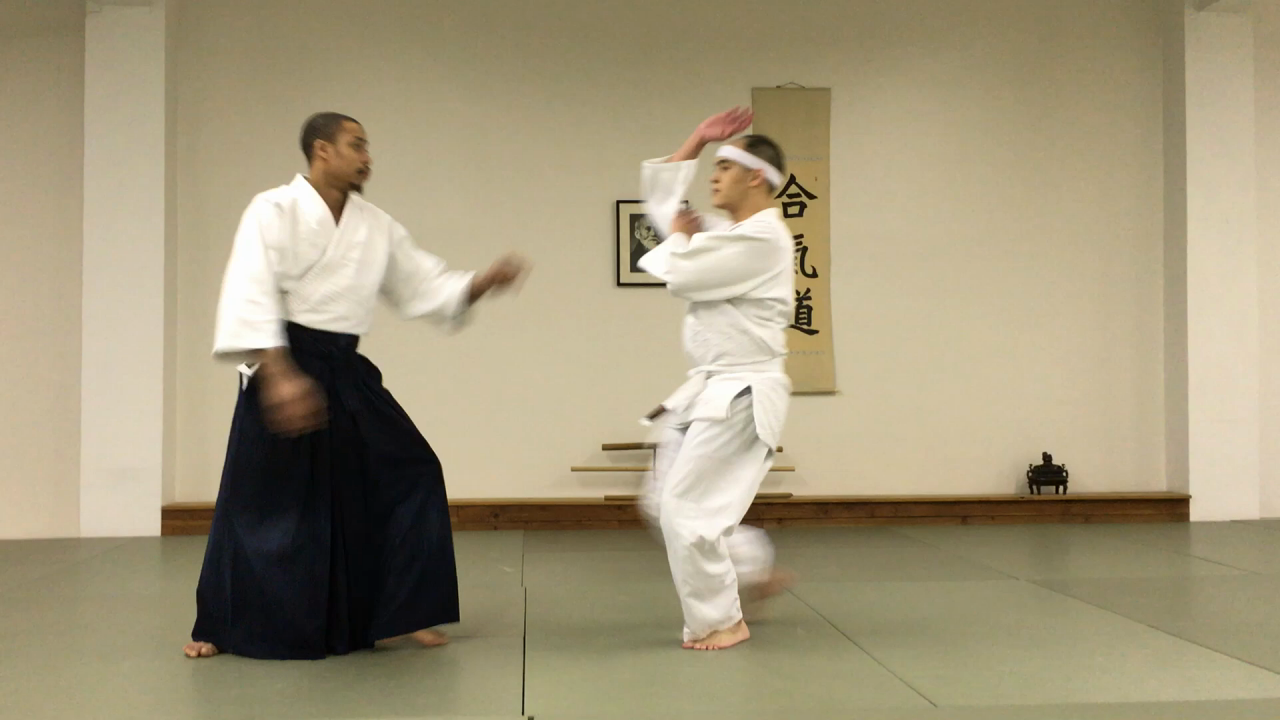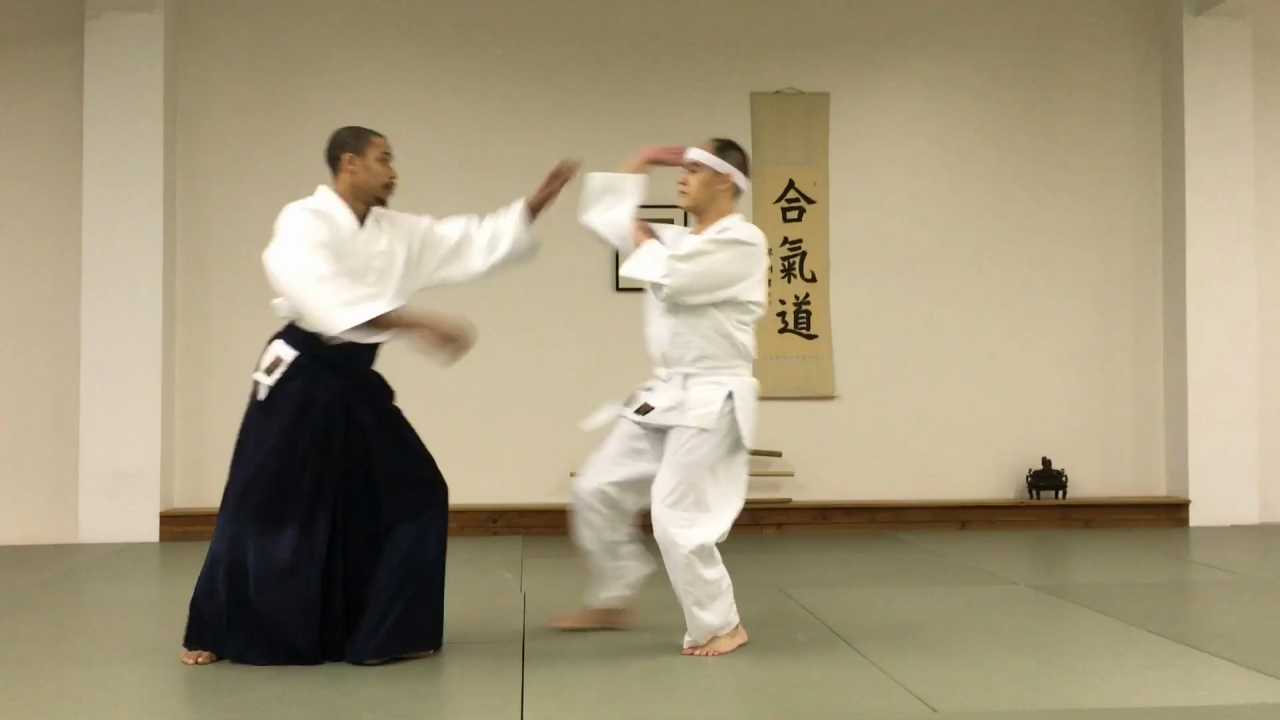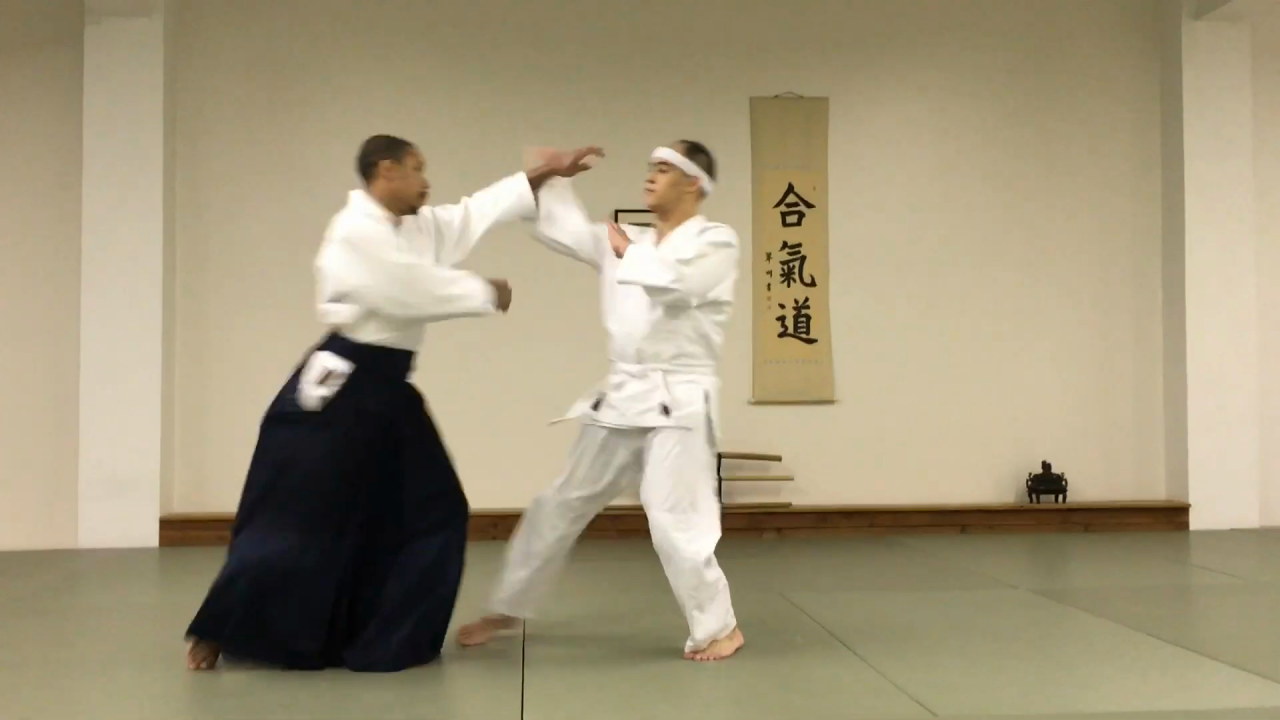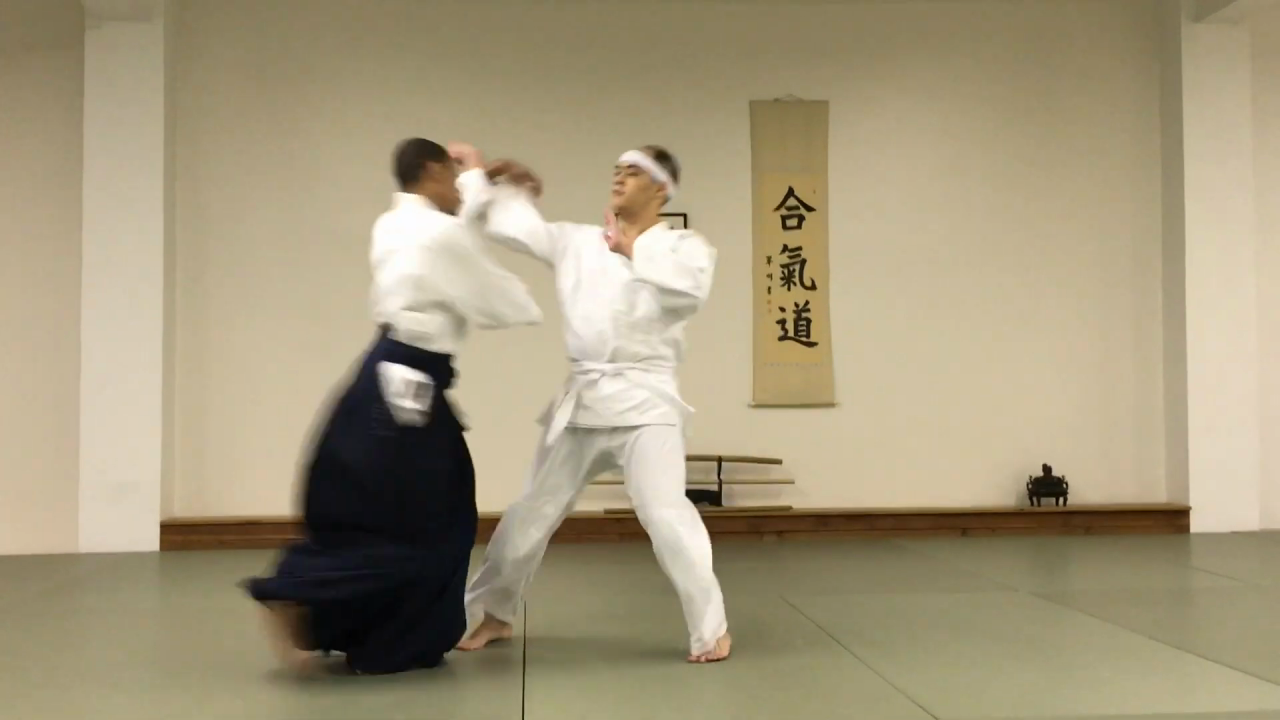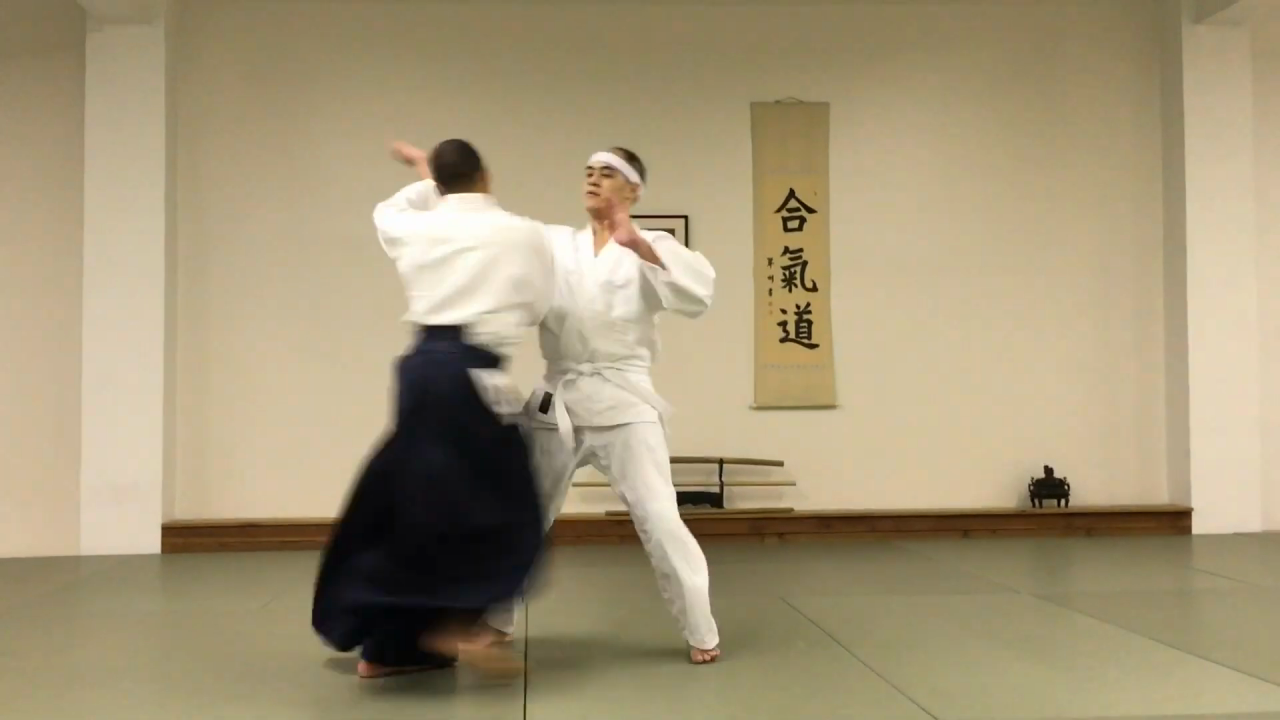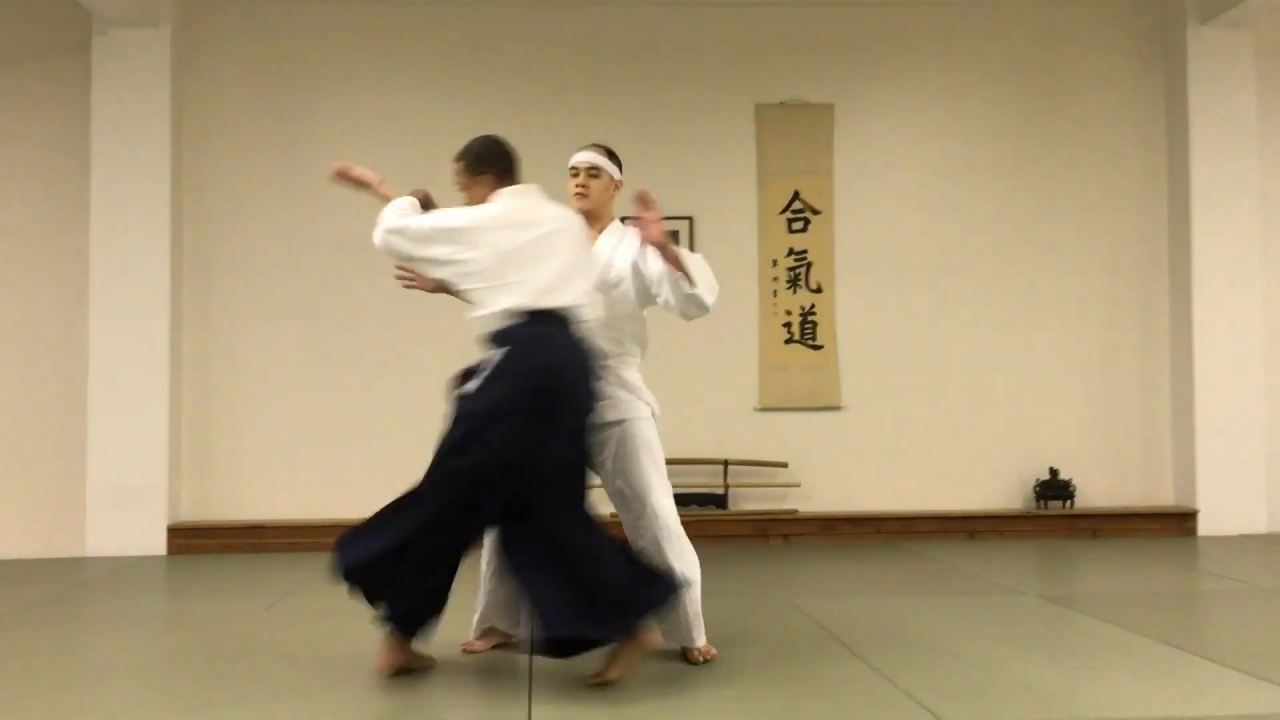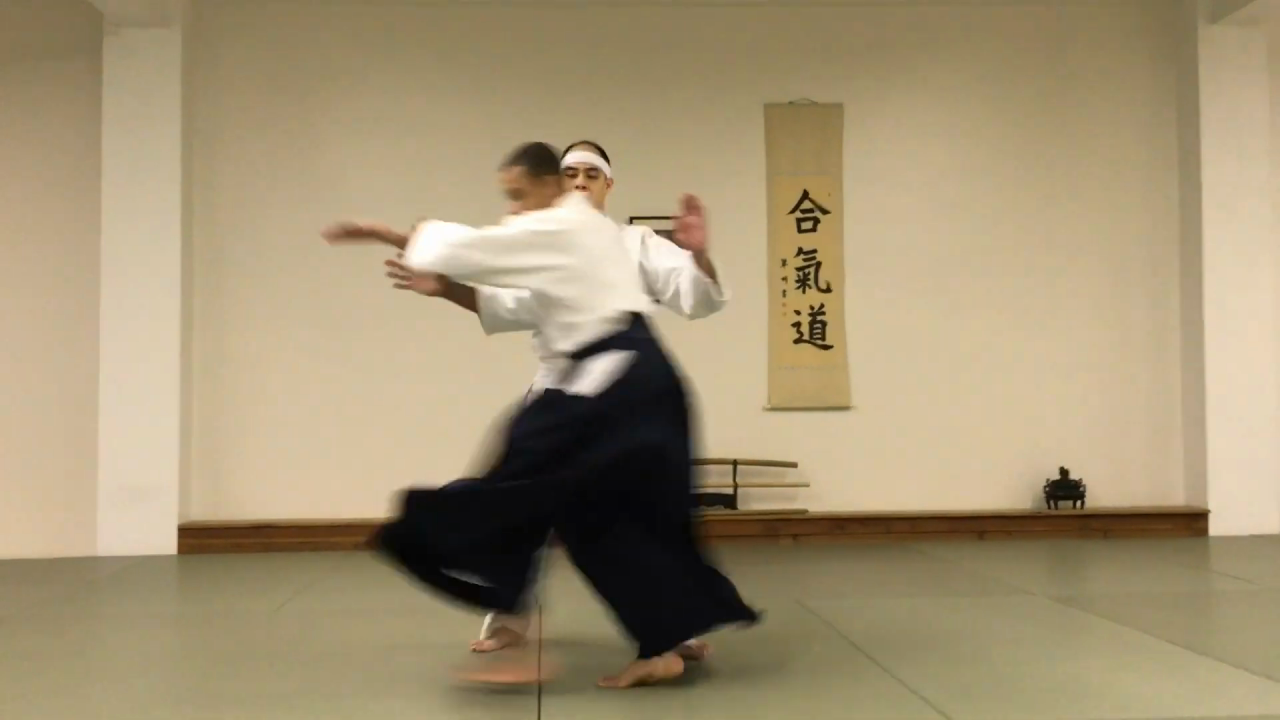
dt=0.1s
person 1, frame 1
left shoulder: (378, 226)
right shoulder: (274, 210)
left elbow: (420, 286)
right elbow: (247, 294)
left wrist: (479, 284)
right wrist: (277, 374)
left hip: (344, 370)
right hip: (285, 366)
left knee: (405, 478)
right knee: (261, 502)
left ankle: (394, 616)
right ankle: (225, 626)
person 1, frame 2
left shoulder: (401, 231)
right shoulder: (303, 221)
left elbow: (470, 243)
right elbow: (328, 297)
left wrist: (535, 203)
right wrist: (415, 322)
left hip: (357, 380)
right hip: (302, 375)
left knee: (409, 499)
right knee: (266, 512)
left ankle: (382, 634)
right ankle: (220, 634)
person 1, frame 3
left shoulder: (414, 225)
right shoulder: (355, 230)
left elbow: (469, 212)
right elbow: (419, 289)
left wrist: (542, 175)
right wrist: (489, 290)
left hip: (382, 385)
right hip: (338, 384)
left knee: (429, 512)
right knee: (287, 517)
left ankle: (383, 642)
right ankle: (220, 630)
person 1, frame 4
left shoulder: (397, 224)
right shoulder: (442, 235)
right elbow: (497, 304)
left wrist: (473, 170)
left hip: (402, 385)
right hip: (404, 387)
left knee: (436, 518)
right knee: (401, 527)
left ankle: (391, 646)
right ankle: (294, 601)
person 1, frame 5
left shoulder: (416, 226)
right shoulder: (525, 235)
left elbow: (393, 215)
right elbow: (537, 304)
left wrist: (428, 171)
left hip: (425, 375)
right hip: (472, 380)
left knee: (409, 502)
right knee: (494, 514)
left ankle: (385, 648)
right ankle: (448, 623)
person 1, frame 6
left shoulder: (469, 225)
right shoulder: (560, 222)
left elbow: (397, 232)
left wrist: (378, 187)
left hip: (515, 366)
right hip: (562, 364)
left knee: (453, 498)
right knee: (547, 507)
left ankle: (401, 636)
right ankle: (623, 624)
person 1, frame 7
left shoulder: (555, 229)
right shoulder: (585, 227)
left elbow: (459, 252)
left wrist: (385, 234)
left hip: (615, 379)
right hip: (640, 377)
left knee: (522, 485)
right knee: (607, 516)
right ankle: (664, 646)
person 2, frame 1
left shoulder: (763, 237)
right shoulder: (725, 227)
left elbow: (681, 272)
right elbow: (662, 196)
left wrist: (682, 238)
right wrist: (697, 139)
left hip: (739, 397)
right hip: (712, 390)
left knee: (681, 508)
right knee: (668, 496)
left ankle: (718, 620)
right ankle: (757, 570)
person 2, frame 2
left shoulder: (742, 241)
right shoulder: (675, 239)
left elbow: (668, 279)
right elbow: (603, 214)
left wrist: (645, 243)
right wrist: (638, 165)
left hip: (711, 401)
right hip: (667, 398)
left knee: (678, 519)
right knee: (597, 491)
left ankle: (721, 624)
right ankle: (612, 600)
person 2, frame 3
left shoulder: (716, 242)
right shoulder: (623, 238)
left elbow: (670, 282)
right elbow: (555, 224)
left wrist: (629, 251)
right wrist: (555, 176)
left hip: (678, 400)
right hip: (620, 397)
left knee: (675, 521)
right knee: (562, 505)
left ankle: (718, 628)
right ankle: (505, 609)
person 2, frame 4
left shoulder: (681, 245)
right shoulder: (577, 240)
left elbow: (683, 290)
right elbow: (503, 221)
left wrist: (631, 252)
right wrist: (490, 182)
left hip: (643, 401)
right hip: (580, 399)
left knee: (667, 517)
right knee: (533, 512)
left ankle: (710, 631)
right ankle: (494, 614)
person 2, frame 5
left shoulder: (655, 245)
right shoulder: (550, 245)
left elbow: (694, 295)
left wrist: (642, 248)
left hip: (624, 402)
right hip: (556, 402)
left knee: (657, 517)
left ankle: (700, 631)
right ankle: (491, 620)
person 2, frame 6
left shoulder: (640, 247)
left elbow: (695, 300)
left wrist: (665, 248)
right wrist: (446, 285)
left hip: (617, 399)
left knee: (654, 516)
left ankle: (689, 633)
right ankle: (501, 622)
person 2, frame 7
left shoulder: (638, 244)
left elbow: (697, 299)
right elbow: (504, 308)
left wrist: (698, 254)
right wrist: (452, 291)
right ankle: (507, 620)
